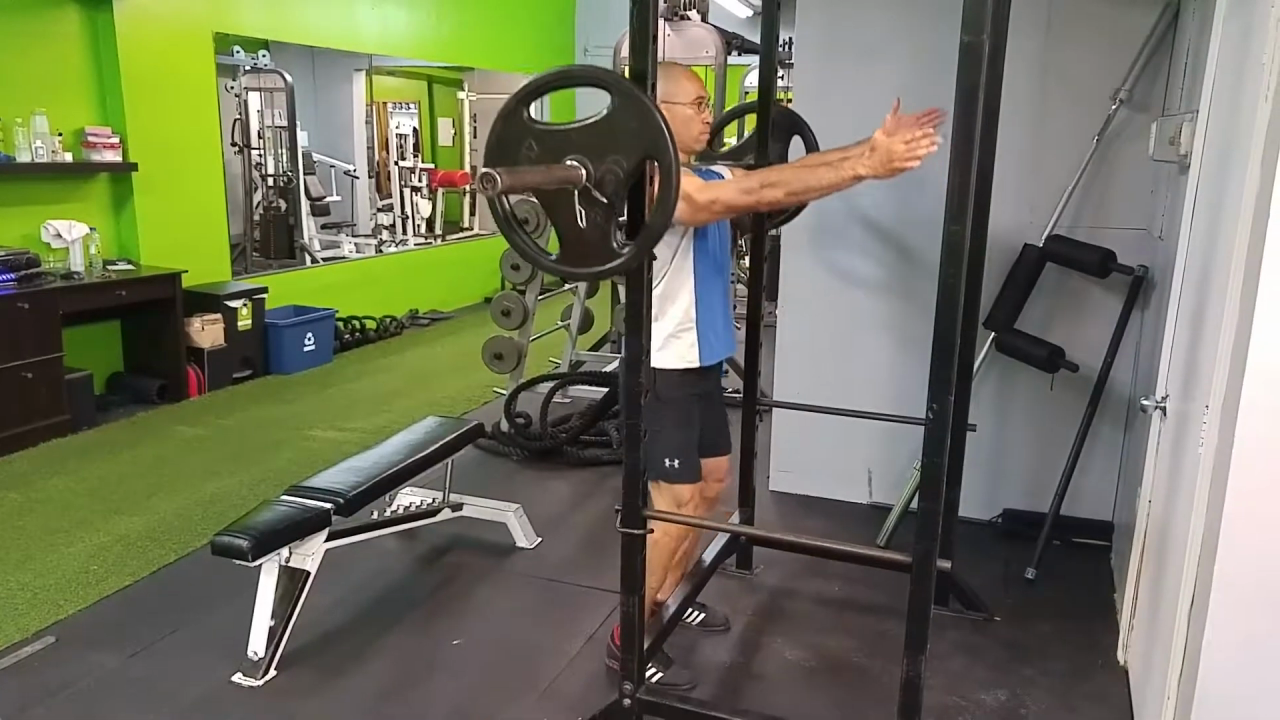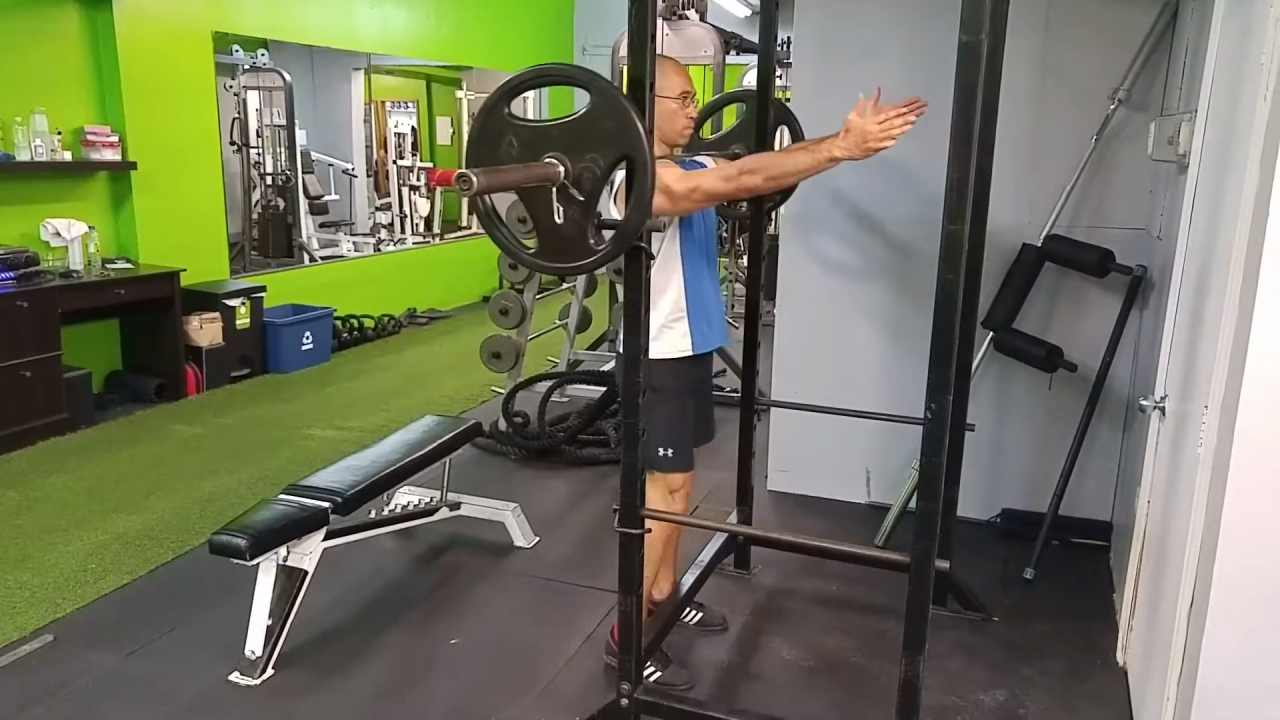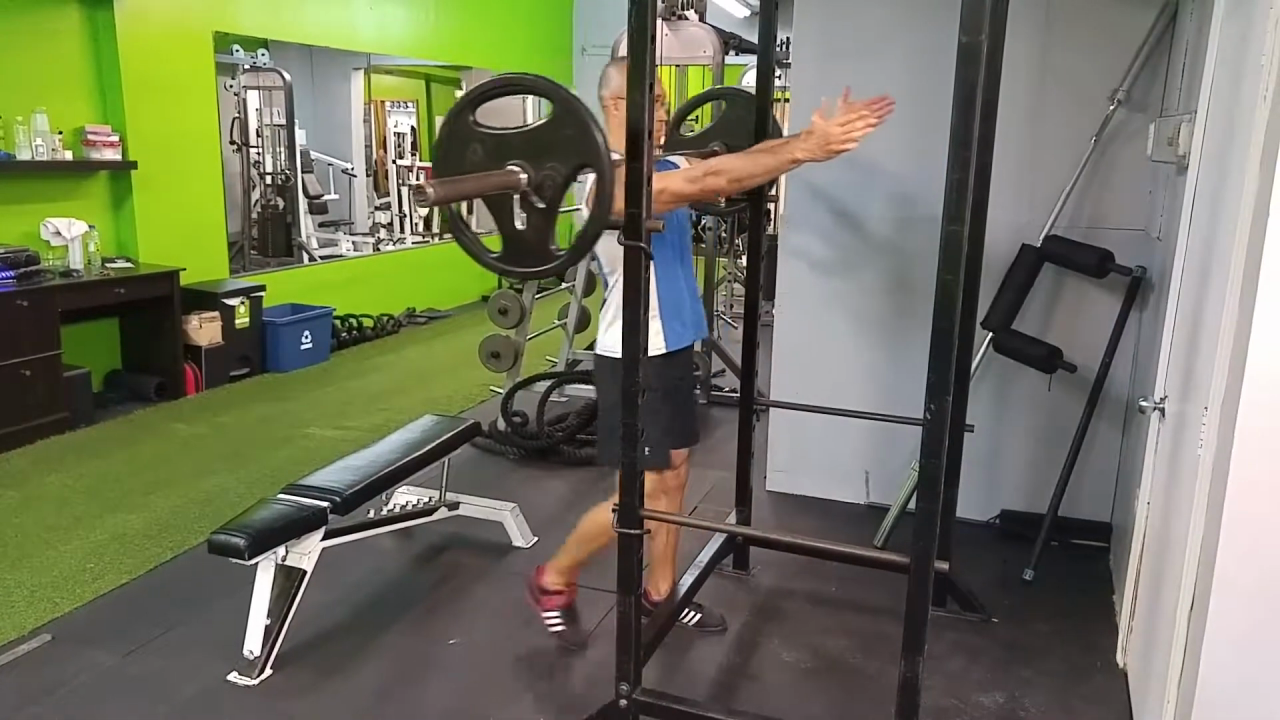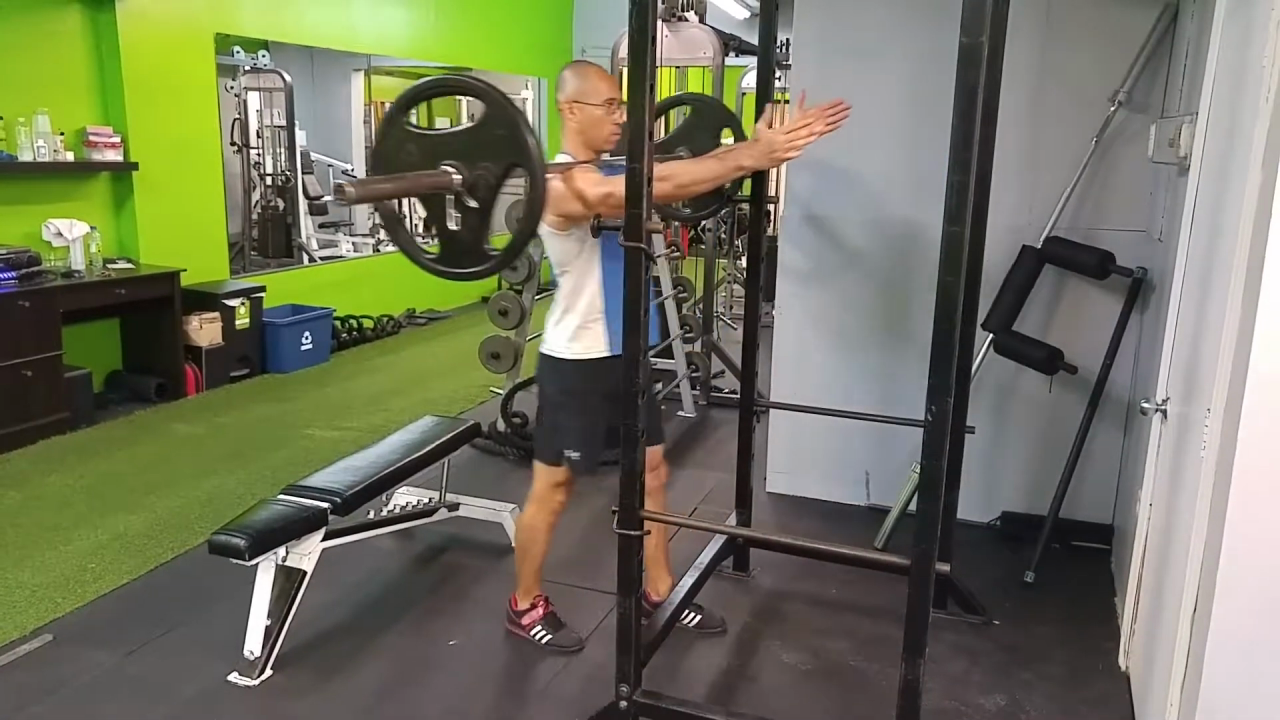
dt=0.3s
person 1, frame 1
left shoulder: (711, 178)
left elbow: (783, 174)
right elbow: (762, 196)
left wrist: (873, 146)
right wrist: (865, 167)
left hip: (701, 367)
right hip: (663, 374)
left knee: (710, 488)
right knee: (676, 512)
left ankle: (666, 595)
right ankle: (628, 640)
person 1, frame 2
left shoulder: (693, 169)
right shoulder: (642, 179)
left elbow: (764, 163)
right elbow: (742, 182)
left wrist: (848, 135)
right wrist: (841, 149)
left hip: (693, 351)
right hip: (657, 360)
left knee: (678, 485)
right knee: (664, 496)
left ankle: (660, 597)
right ankle: (628, 639)
person 1, frame 3
left shoulder: (666, 169)
right shoulder: (613, 182)
left elbow: (717, 174)
right elbow: (707, 183)
left wrist: (817, 137)
right wrist: (803, 151)
left hip: (674, 351)
right hip: (631, 361)
left knee: (672, 479)
right knee: (638, 495)
left ankle: (658, 596)
right ankle: (551, 582)
person 1, frame 4
left shoulder: (617, 175)
right shoulder: (564, 185)
left elbow: (688, 171)
right elbow: (653, 190)
left wrist: (776, 141)
right wrist: (749, 158)
left hip: (624, 354)
right hip: (576, 363)
left knee: (653, 474)
right knee: (552, 491)
left ankle: (658, 594)
right ankle: (526, 606)
